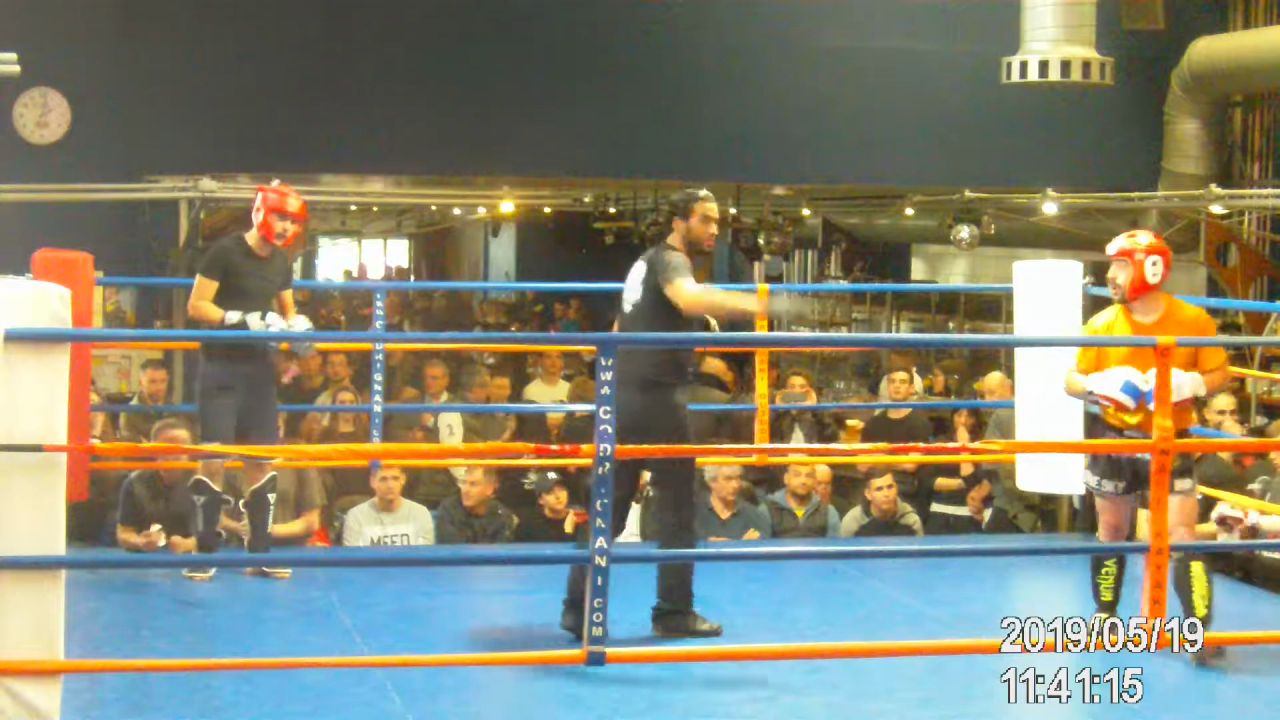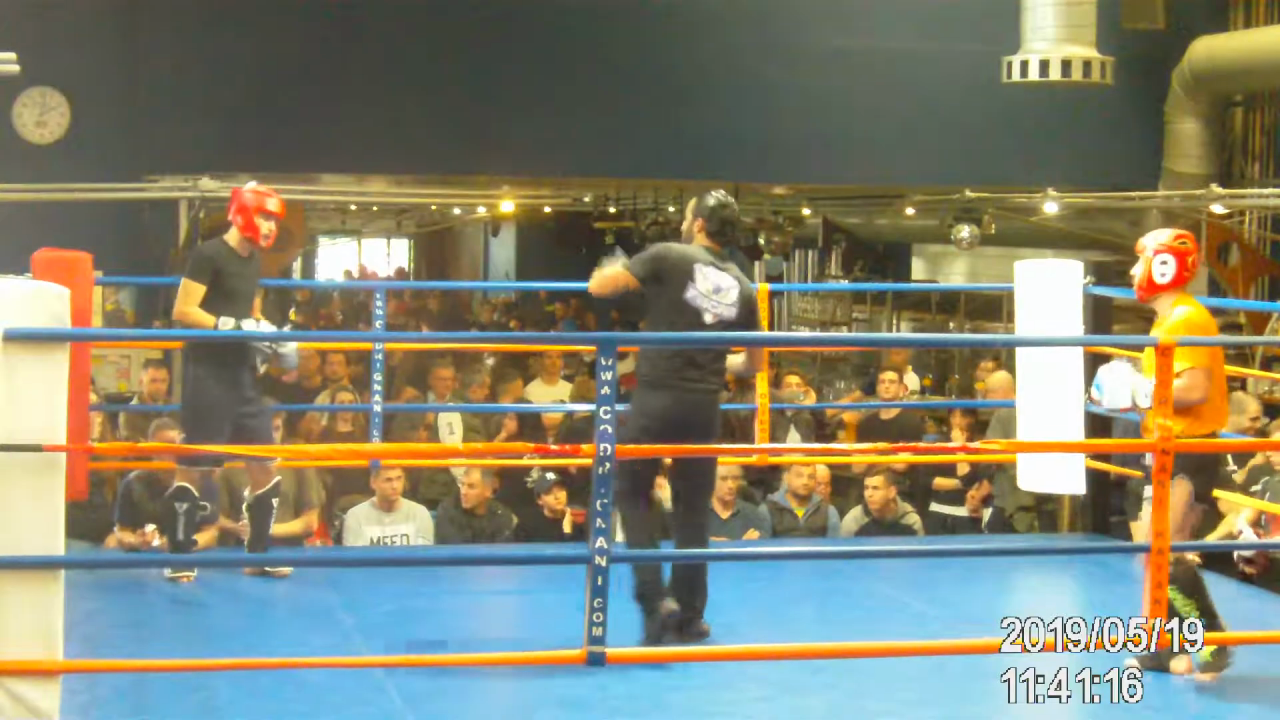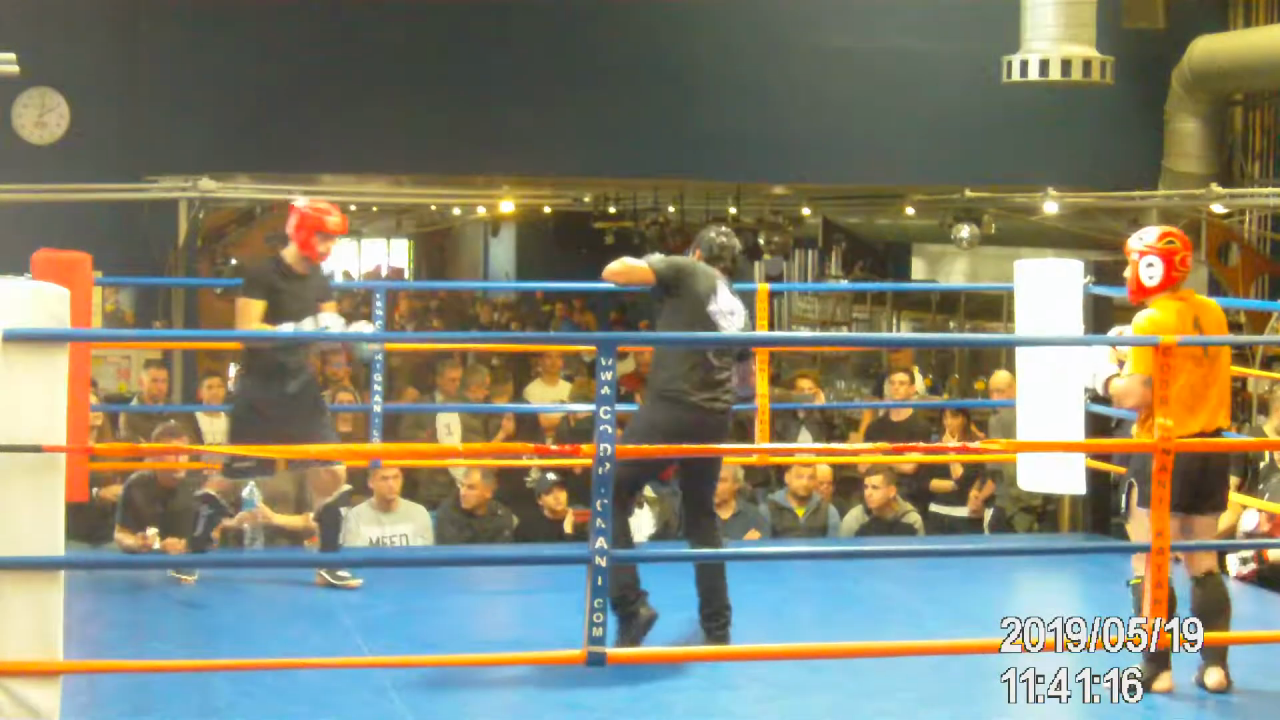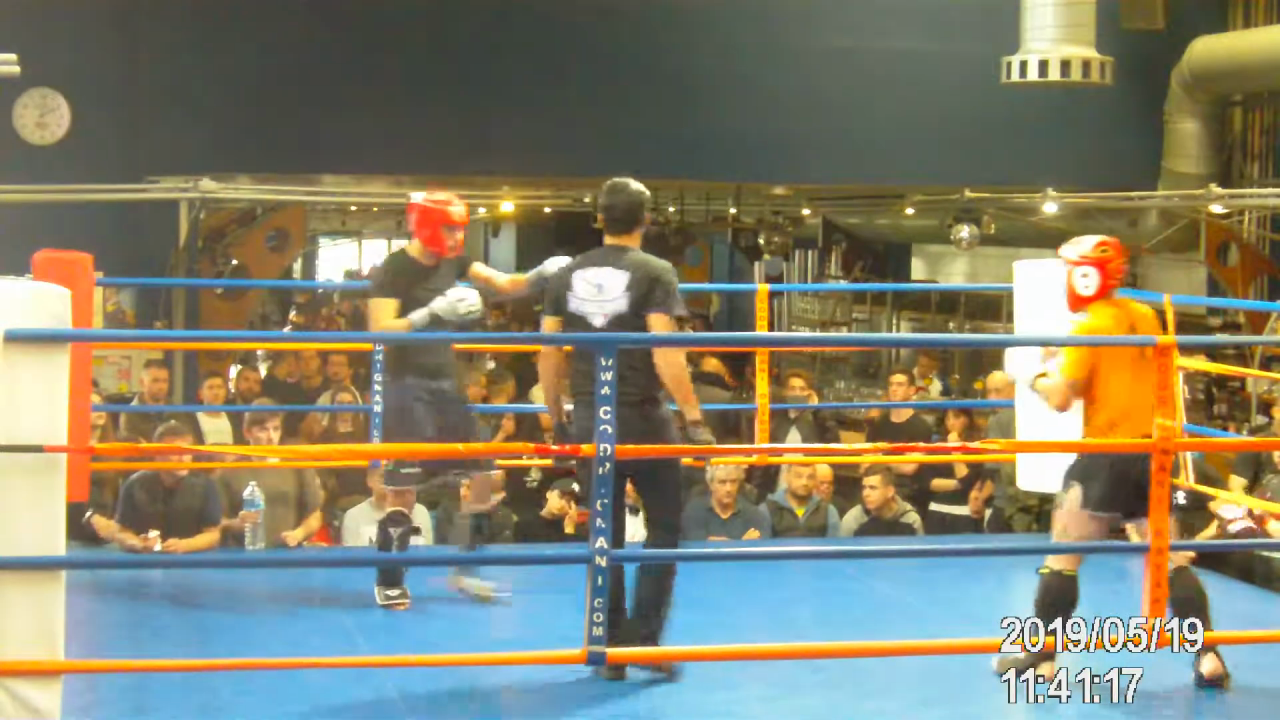
dt=0.7s
person 1, frame 1
left shoulder: (648, 262)
right shoulder: (668, 261)
left elbow: (620, 330)
right elbow: (691, 298)
right wrist: (760, 305)
left hip: (624, 396)
right hip: (652, 398)
left knee: (611, 504)
right knee: (675, 506)
left ankle: (578, 606)
right ankle: (673, 612)
person 1, frame 2
left shoulder: (670, 257)
right shoulder: (743, 287)
left elbow: (598, 287)
right elbow: (755, 363)
left wrist: (618, 265)
left hip: (655, 399)
right hip: (702, 406)
left knee: (633, 497)
right knee: (693, 512)
left ankle: (656, 601)
right ankle: (690, 616)
person 1, frame 3
left shoulder: (685, 271)
right shoulder: (740, 310)
left elbow: (613, 273)
left wrist: (652, 264)
left hip: (667, 410)
right hip: (714, 420)
left knee: (612, 498)
right knee: (702, 519)
left ankle: (631, 605)
right ankle: (717, 624)
person 1, frame 4
left shoulder: (568, 274)
right shoulder: (656, 273)
left elbow: (549, 355)
right elbow: (665, 353)
left wrist: (556, 421)
right wrist: (693, 416)
left hip: (588, 421)
right hip: (641, 418)
left knee: (605, 537)
right knee: (664, 524)
left ankle: (613, 646)
right ankle: (644, 636)
person 2, frame 1
left shoulder: (1193, 320)
right shoulder: (1102, 323)
left elbow: (1221, 375)
right elbow: (1073, 380)
left wrist: (1191, 384)
right wrist: (1097, 384)
right hip: (1114, 442)
left knee: (1184, 540)
right knee: (1111, 534)
right ankle: (1105, 612)
person 2, frame 2
left shoulder: (1186, 319)
right shoulder: (1168, 320)
left elbow: (1196, 389)
left wrist: (1140, 392)
right wrist: (1137, 388)
left hip: (1185, 454)
right hip: (1171, 452)
right knee: (1169, 553)
left ankle: (1212, 640)
right ankle: (1168, 649)
person 2, frame 3
left shoulder: (1151, 320)
right shoulder: (1211, 312)
left elbow: (1137, 396)
left wrist: (1107, 376)
right hip: (1210, 450)
left knee: (1148, 566)
right knee: (1203, 564)
left ankle: (1156, 669)
right ankle: (1215, 665)
person 2, frame 4
left shoulder: (1087, 328)
right shoulder: (1146, 317)
left elbow: (1060, 397)
left wrist: (1037, 372)
left hip: (1105, 456)
right hip: (1149, 451)
left knee: (1062, 560)
right knee: (1171, 561)
left ankle: (1039, 653)
right ankle: (1207, 656)
person 3, frame 1
left shoulder: (281, 261)
right shoulder: (225, 251)
left elbow: (288, 311)
right elbow: (195, 307)
left wrist: (296, 328)
right wrist: (244, 320)
left hip: (260, 368)
right hip: (221, 368)
left knee: (261, 460)
right knee: (214, 460)
left ankle: (260, 550)
right ankle: (205, 551)
person 3, frame 2
left shoulder: (254, 261)
right shoulder: (209, 255)
right elbow: (183, 312)
left wrist: (268, 338)
right wrist: (236, 326)
left hip: (245, 375)
right hip: (208, 375)
left knee: (264, 465)
right knee: (192, 468)
left ankle: (259, 550)
right ankle: (179, 554)
person 3, frame 3
left shoulder: (318, 276)
right shoulder: (264, 273)
left elbow: (329, 323)
right elbow: (246, 330)
left wrist: (349, 335)
right wrist: (301, 330)
left hip: (302, 384)
right hip: (262, 386)
left knee: (332, 474)
right knee: (230, 476)
left ankle: (330, 563)
right ankle: (194, 552)
person 3, frame 4
left shoulder: (453, 261)
right shoulder: (393, 270)
left elbow: (506, 284)
right elbow: (382, 330)
left wrist: (541, 275)
right wrist: (431, 313)
left hip: (447, 384)
right hip: (410, 387)
left knee: (482, 477)
right knee: (402, 487)
left ankle: (463, 569)
right ankle: (388, 581)
